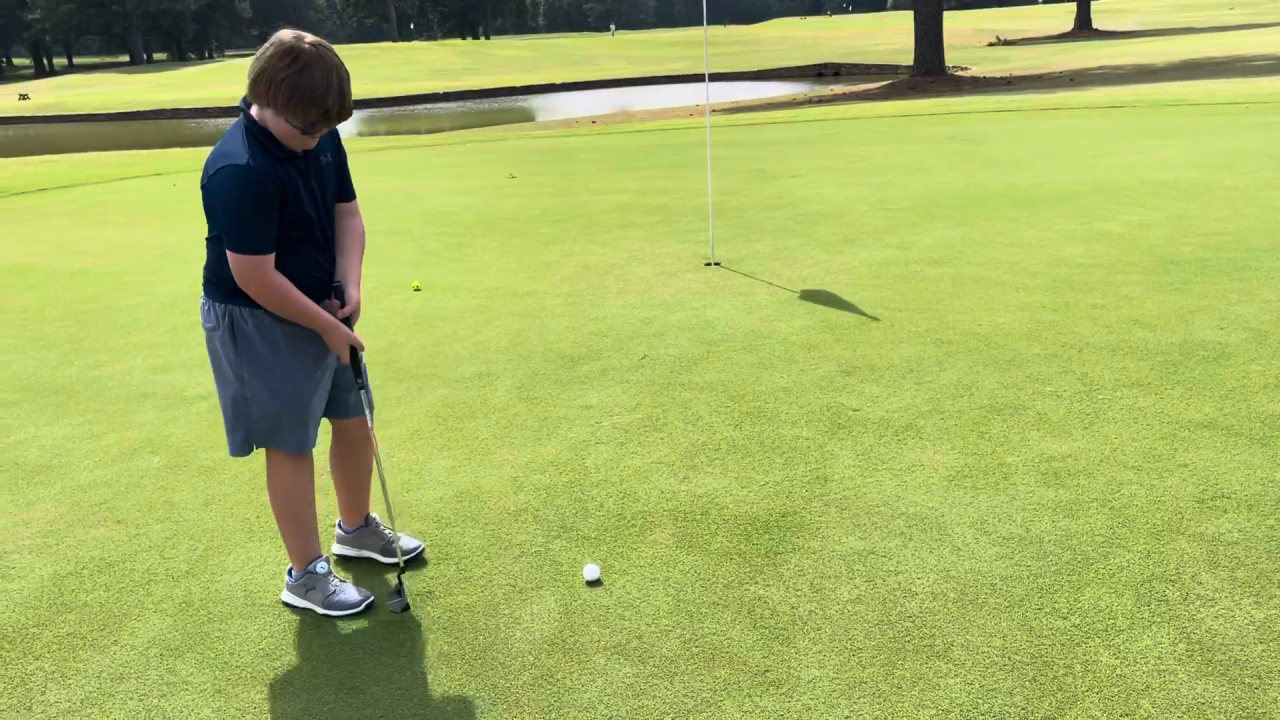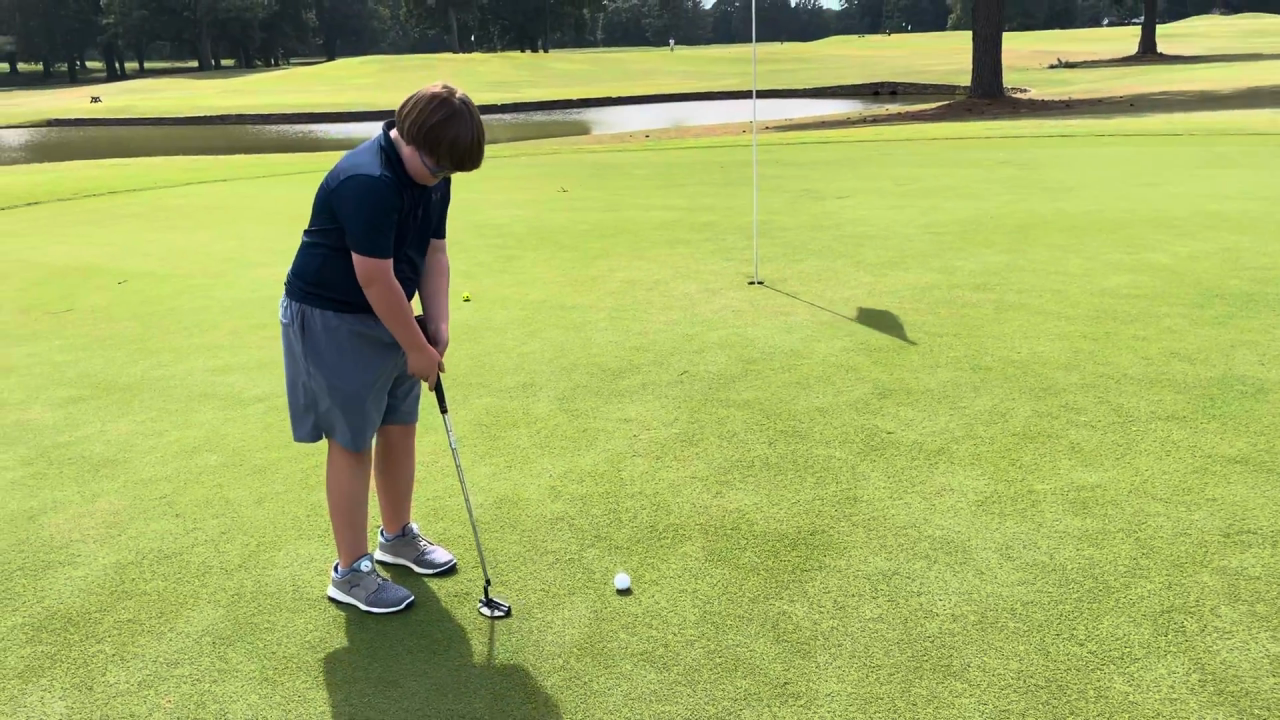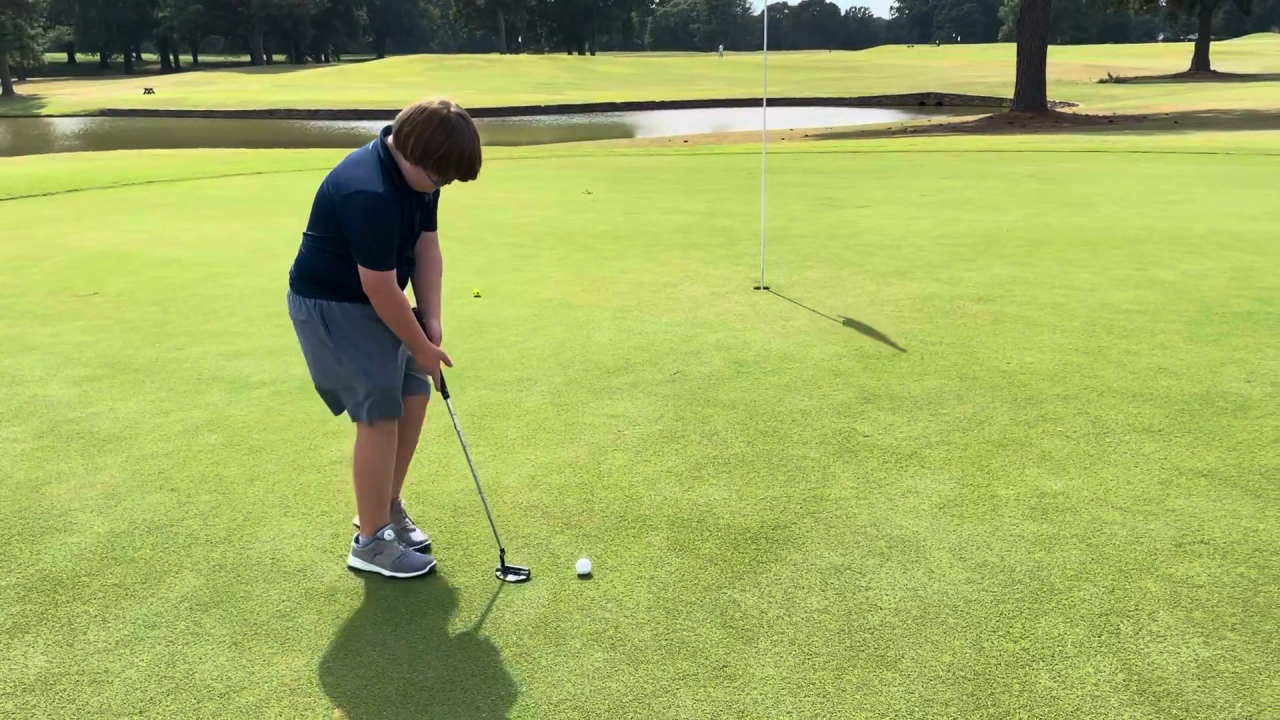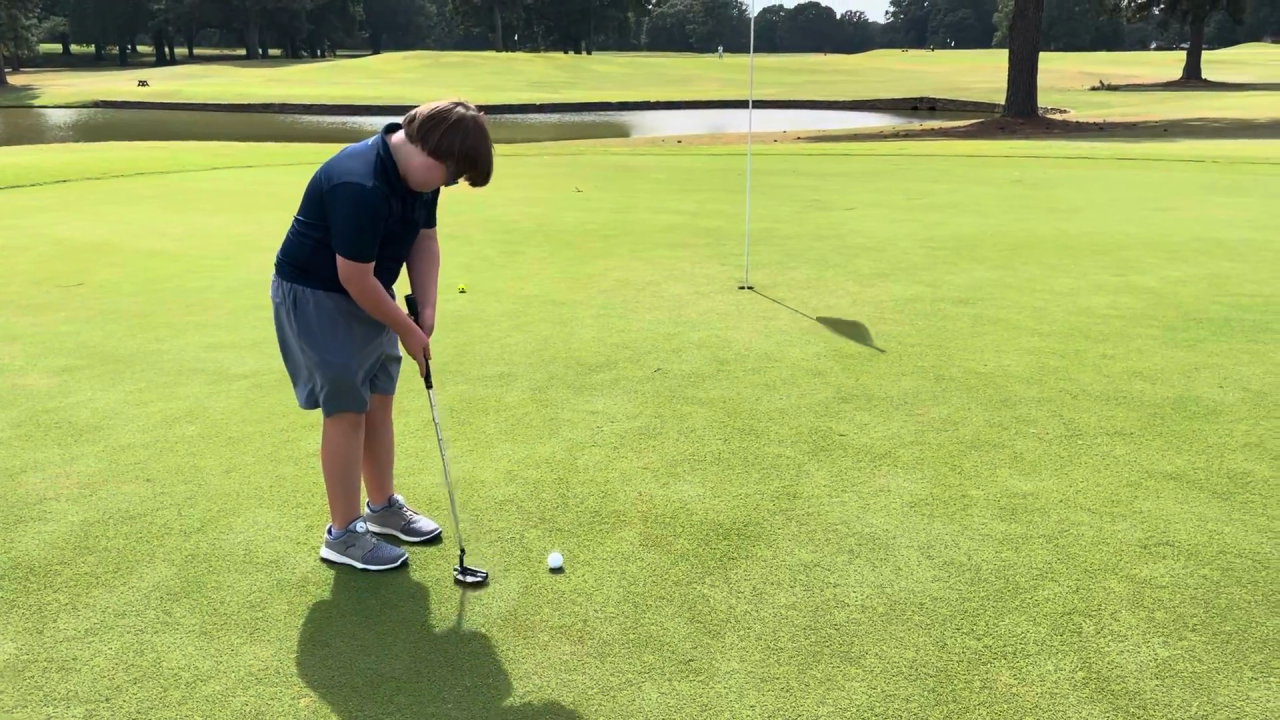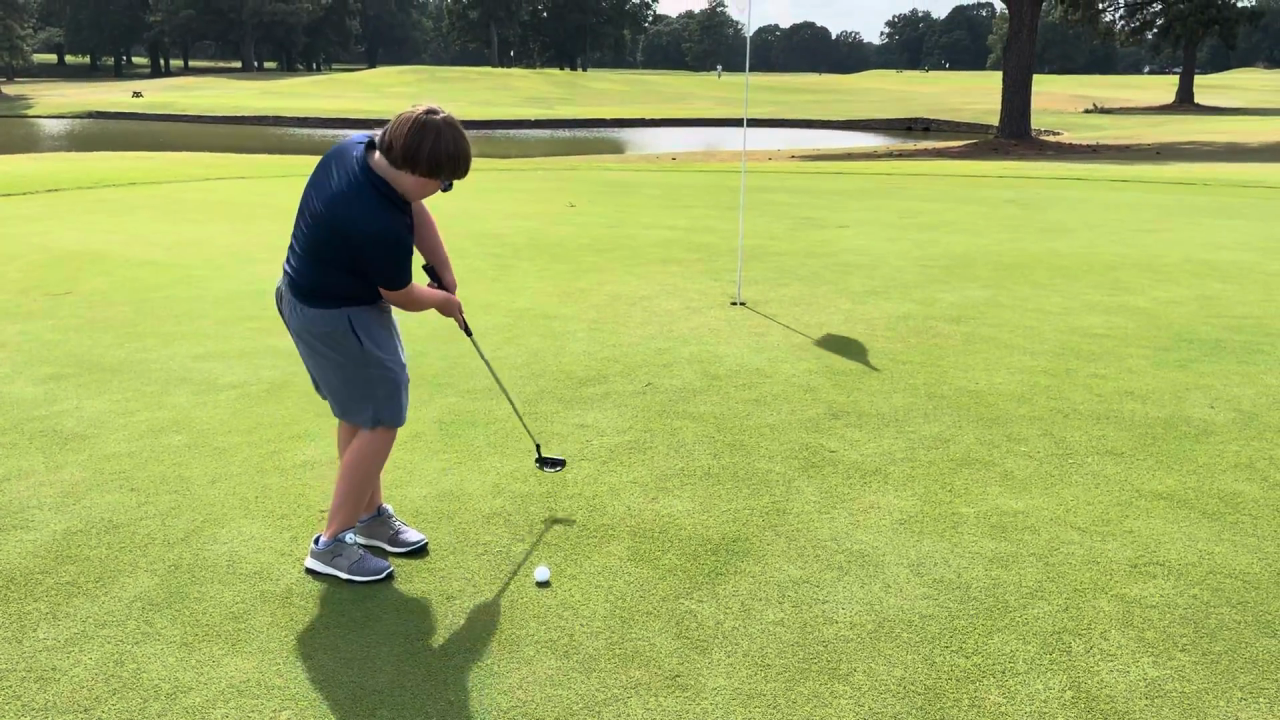
dt=1s
person 1, frame 1
left shoulder: (321, 137)
right shoulder: (240, 172)
left elbow: (347, 212)
right elbow: (255, 277)
left wrist: (350, 287)
right wrist: (326, 327)
left hip: (321, 307)
right hip: (257, 321)
left knee: (353, 415)
right knee: (291, 444)
left ankle: (356, 526)
right ankle: (305, 574)
person 1, frame 2
left shoulder: (431, 176)
right shoulder: (366, 183)
left elbow: (433, 252)
right elbow: (376, 279)
left wrist: (438, 325)
right wrist: (416, 349)
left hip: (386, 317)
right hip: (330, 320)
left knee: (400, 427)
right knee: (353, 441)
left ankle: (398, 534)
right ankle: (350, 571)
person 1, frame 3
left shoulder: (420, 174)
right shoulder: (369, 195)
left elbow: (426, 244)
right elbow: (380, 288)
left wrist: (431, 319)
right wrist: (421, 347)
left hip: (375, 300)
right hip: (331, 305)
left knee: (413, 396)
right knee: (381, 416)
left ankle: (387, 506)
right ankle: (370, 541)
person 1, frame 4
left shoulder: (417, 174)
right shoulder: (359, 186)
left elbow: (424, 241)
right elbow: (355, 277)
left wrist: (426, 310)
right wrist: (406, 330)
left hip: (365, 292)
right hip: (316, 295)
left knee: (378, 400)
right knee: (347, 409)
left ankle: (383, 505)
right ankle: (343, 533)
person 1, frame 5
left shoulder: (362, 149)
right shoulder: (378, 225)
left elbow: (415, 212)
right elbow: (401, 296)
left wrist: (446, 274)
right wrist: (440, 300)
left hip: (318, 296)
right hip: (334, 314)
left knee: (362, 411)
right knee: (380, 419)
left ankle: (369, 516)
right ankle: (332, 543)
